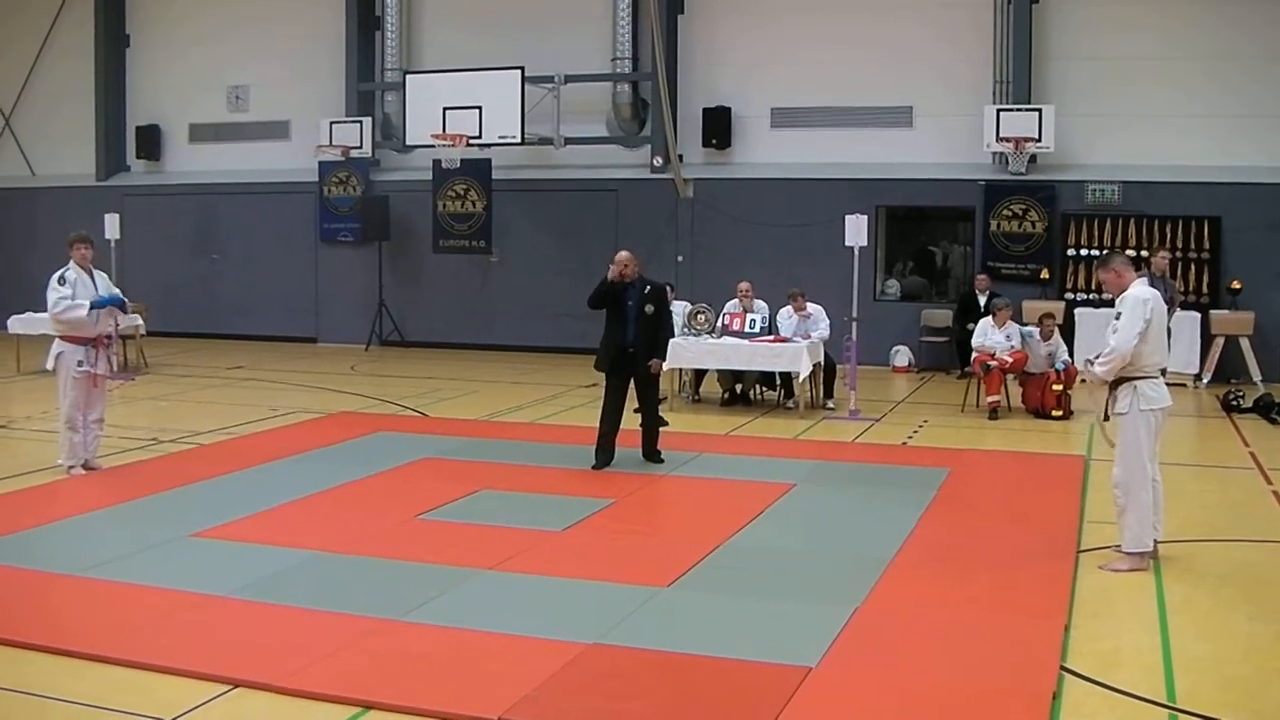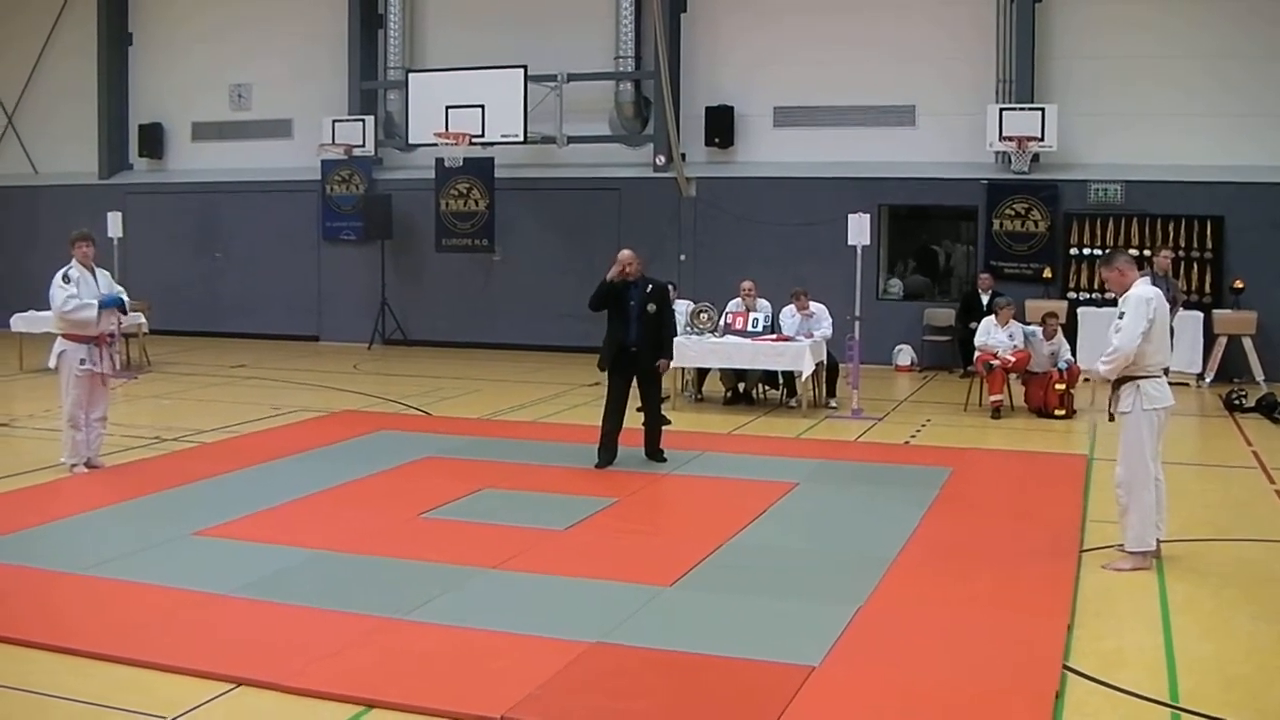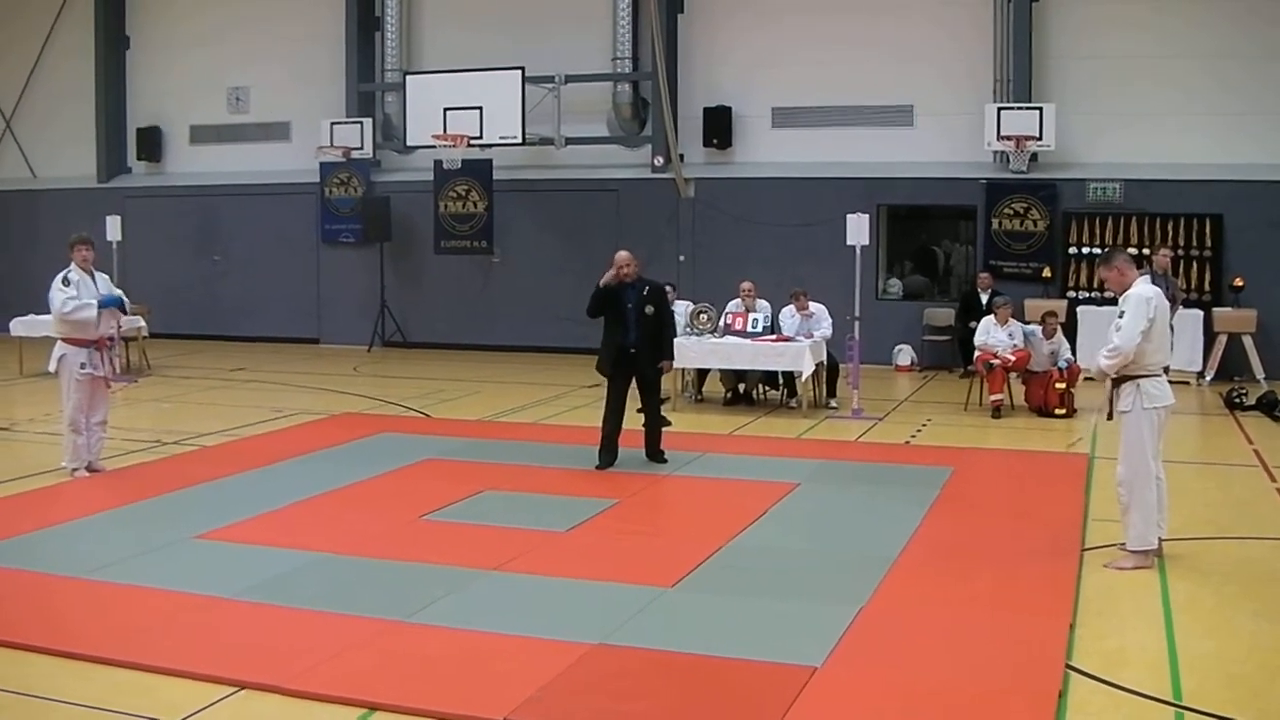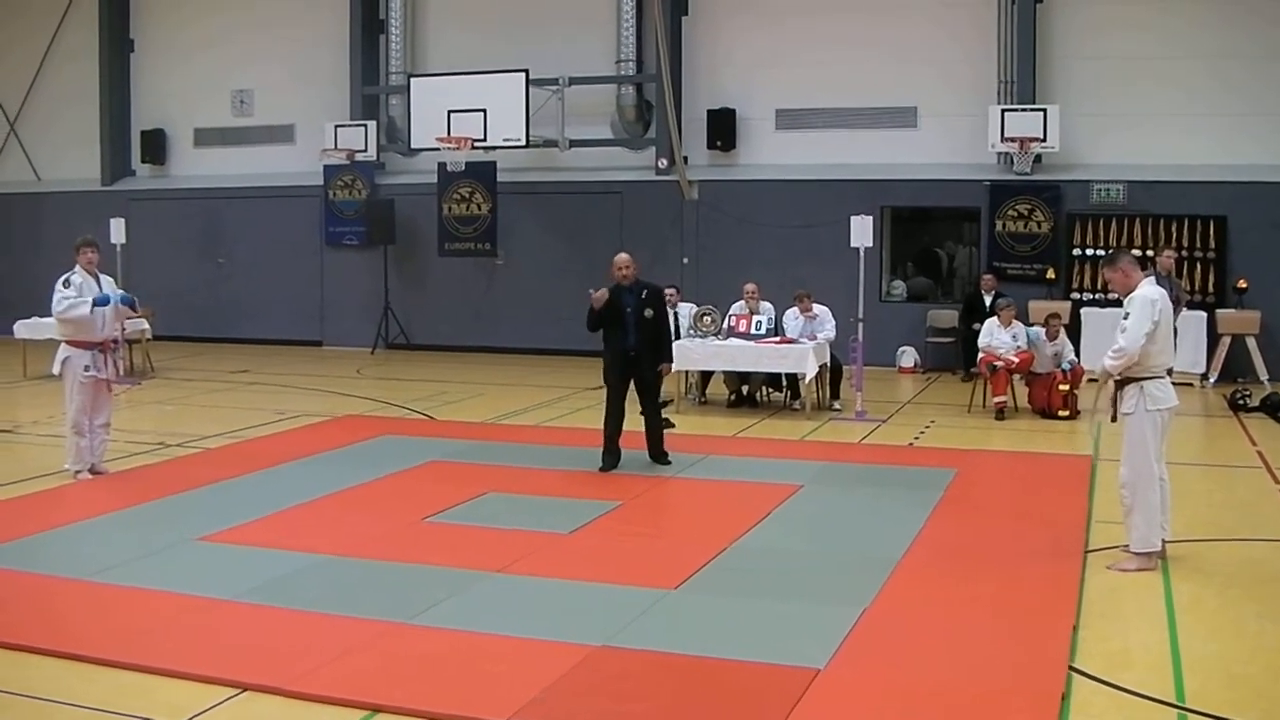
dt=0.2s
person 1, frame 1
left shoulder: (1134, 299)
right shoulder: (1150, 296)
left elbow: (1122, 347)
left wrist: (1099, 372)
right wrist: (1104, 363)
left hip: (1138, 394)
right hip: (1147, 389)
left knee: (1131, 473)
right knee: (1145, 469)
left ankle: (1137, 552)
right ankle: (1146, 540)
person 1, frame 2
left shoulder: (1137, 298)
right shoulder: (1152, 294)
left elbow: (1124, 347)
left wrist: (1103, 370)
right wrist: (1111, 368)
left hip: (1140, 394)
right hip: (1149, 389)
left knee: (1133, 472)
right knee: (1147, 469)
left ankle: (1139, 551)
right ankle: (1149, 539)
person 1, frame 3
left shoulder: (1137, 297)
right shoulder: (1151, 294)
left elbow: (1124, 345)
left wrist: (1103, 366)
right wrist: (1112, 365)
left hip: (1140, 393)
right hip: (1150, 388)
left knee: (1134, 471)
right knee: (1148, 467)
left ankle: (1141, 550)
right ankle: (1150, 538)
person 1, frame 4
left shoulder: (1142, 298)
right shoulder: (1156, 294)
left elbow: (1129, 346)
left wrist: (1108, 366)
right wrist: (1117, 366)
left hip: (1144, 394)
right hip: (1152, 389)
left knee: (1138, 472)
right knee: (1152, 469)
left ankle: (1144, 552)
right ankle: (1154, 539)
person 2, frame 1
left shoulder: (101, 278)
right shoulder: (63, 277)
left elbow: (119, 301)
right elbow: (56, 309)
left wrist: (117, 302)
right wrist: (91, 305)
left hip: (96, 350)
right hip: (72, 350)
left knee: (95, 408)
right knee: (73, 409)
left ankle: (89, 456)
right ankle: (72, 460)
person 2, frame 2
left shoulder: (103, 276)
right shoulder: (66, 276)
left elbow: (122, 299)
right elbow: (64, 307)
left wrist: (117, 302)
right wrist: (99, 304)
left hip: (98, 348)
right hip: (74, 348)
left knee: (98, 407)
right knee: (75, 407)
left ankle: (91, 454)
right ankle: (75, 459)
person 2, frame 3
left shoulder: (102, 279)
right shoulder: (65, 279)
left elbow: (116, 309)
right elbow: (64, 308)
left wrist: (119, 302)
right wrist: (98, 303)
left hip: (98, 352)
right hip: (74, 352)
left knee: (98, 410)
right knee: (75, 411)
left ankle: (92, 458)
right ankle: (76, 463)
person 2, frame 4
left shoulder: (106, 282)
right shoulder: (69, 281)
left elbow: (121, 309)
right elbow: (60, 309)
left wrist: (129, 303)
right wrist: (93, 303)
left hip: (102, 354)
right hip: (77, 355)
left knee: (101, 413)
right knee: (78, 413)
left ankle: (95, 460)
right ankle: (79, 465)
person 3, frame 1
left shoulder: (656, 290)
right shoulder: (613, 289)
left elbow: (665, 326)
right elbow: (593, 303)
left wrist: (659, 356)
right wrist: (609, 279)
left hip: (646, 357)
right hip: (617, 357)
left knee: (649, 407)
right knee: (611, 408)
left ankle: (650, 451)
right ankle: (604, 454)
person 3, frame 2
left shoulder: (658, 289)
right shoulder: (614, 289)
left elbow: (668, 324)
right elbow: (594, 305)
left wrist: (666, 355)
right wrist: (608, 279)
left hip: (649, 356)
right hip: (619, 356)
left knee: (652, 406)
right knee: (614, 407)
left ankle: (653, 450)
right ankle: (607, 453)
person 3, frame 3
left shoulder: (655, 289)
right shoulder: (610, 291)
left elbow: (666, 325)
right elbow: (592, 313)
left wrist: (668, 355)
right wrist: (602, 286)
left hip: (648, 357)
right hip: (618, 358)
left knee: (652, 407)
right knee: (614, 408)
left ankle: (654, 450)
right ankle: (608, 454)
person 3, frame 4
left shoulder: (653, 292)
right shoulder: (607, 296)
left elbow: (663, 328)
right elbow: (593, 326)
left wrist: (666, 358)
right wrist: (595, 308)
left hip: (647, 359)
right hip: (617, 361)
left knee: (651, 408)
right knee: (614, 409)
left ankle: (657, 452)
right ankle: (611, 456)
